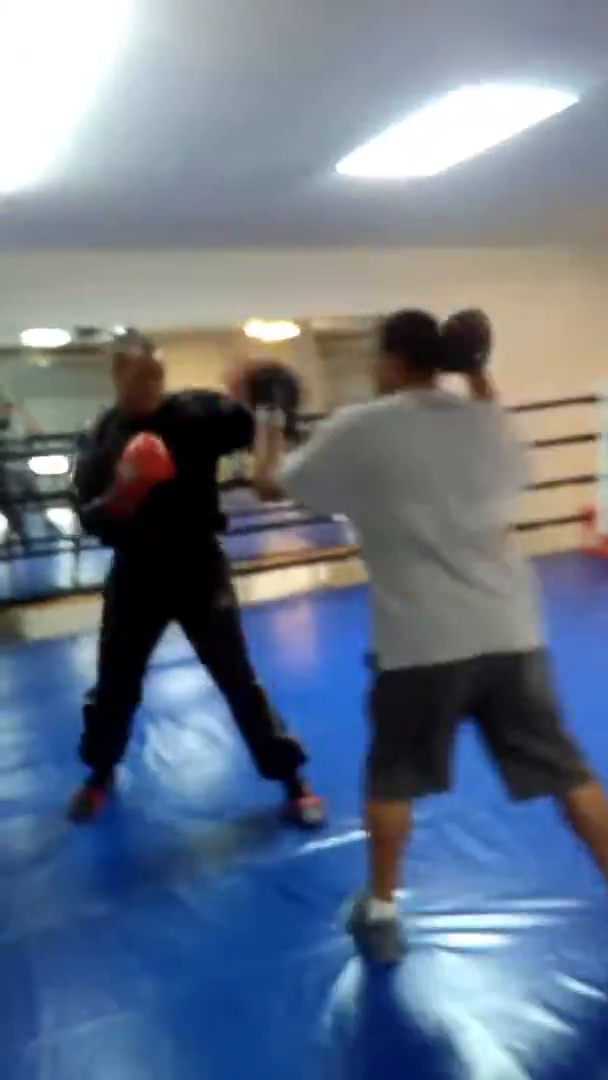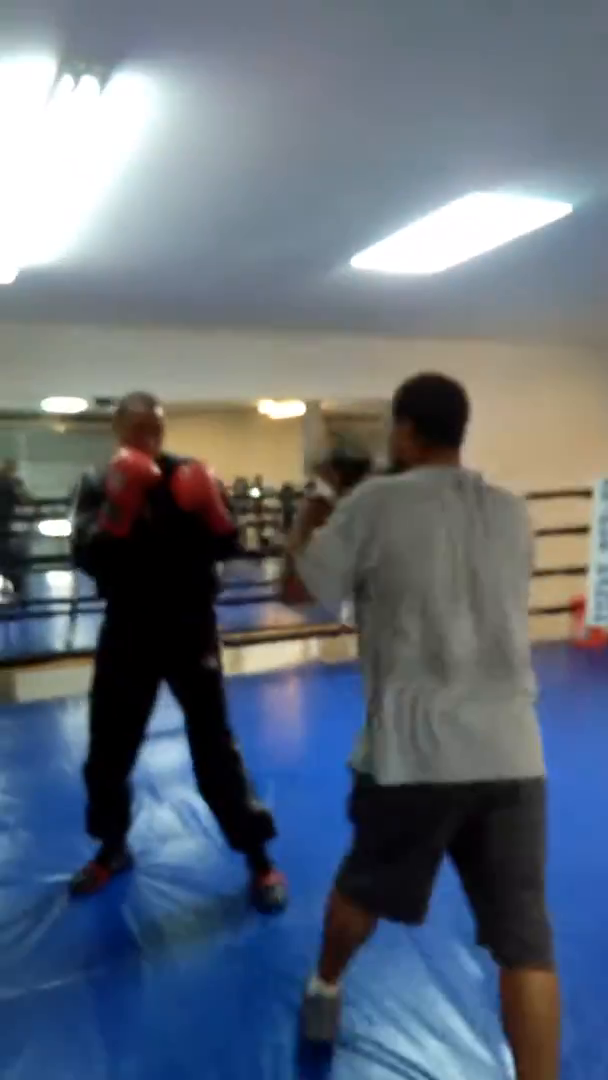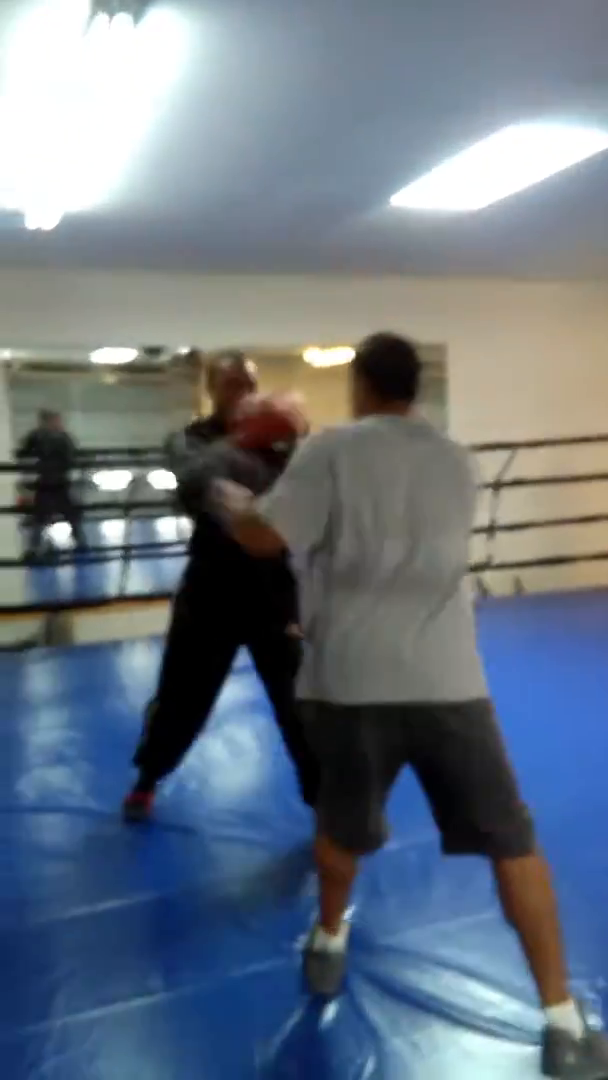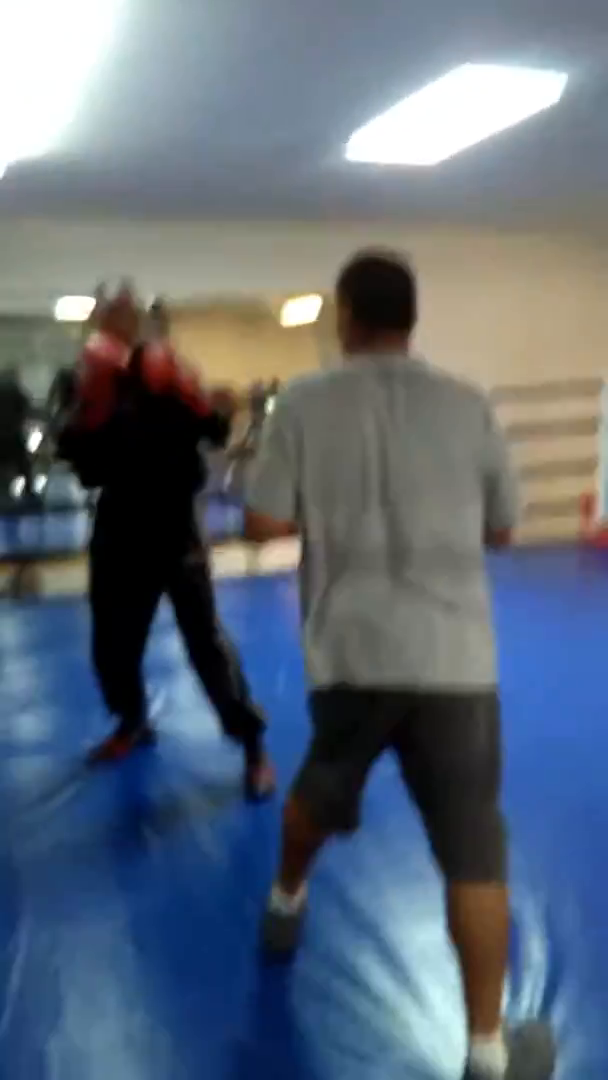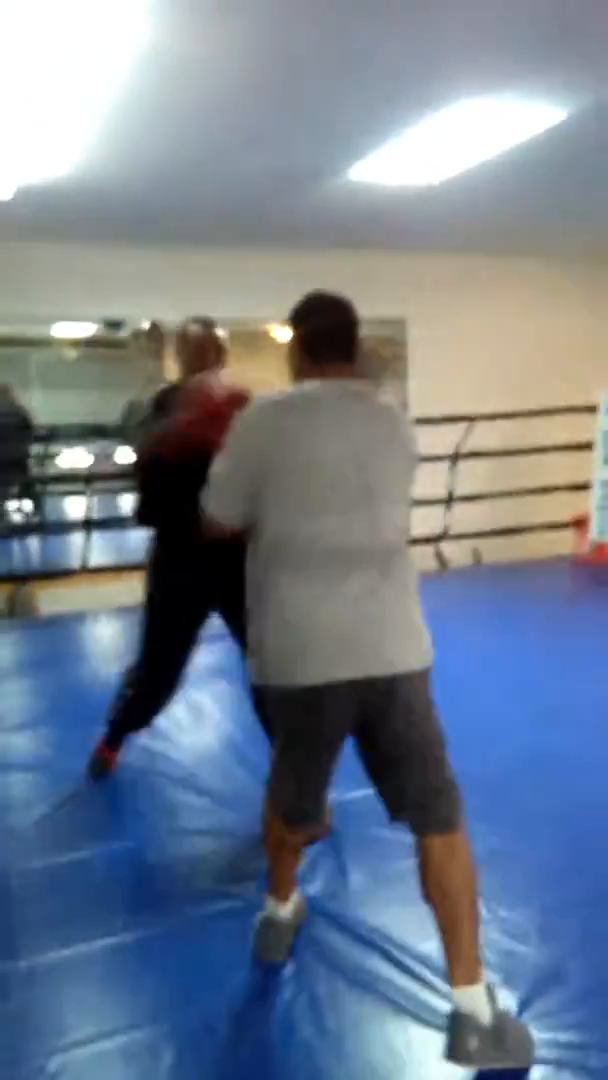
dt=0.7s
person 1, frame 1
left shoulder: (358, 430)
right shoulder: (484, 420)
left elbow: (275, 487)
left wrist: (270, 436)
right wrist: (480, 382)
left hip: (422, 640)
right hip: (508, 630)
left knee: (392, 776)
left ankle: (380, 914)
person 1, frame 2
left shoulder: (374, 505)
right shoulder: (513, 513)
left elbow: (300, 589)
left wrist: (308, 524)
left hip: (414, 749)
right hip: (509, 751)
left knee: (363, 885)
right knee: (525, 942)
left ankle: (323, 995)
person 1, frame 3
left shoulder: (329, 451)
right shoulder: (456, 461)
left elbow: (265, 539)
left wrist: (229, 507)
left hip: (356, 678)
right hip: (450, 677)
left knee: (347, 817)
right knee: (510, 839)
left ankle: (327, 946)
person 1, frame 4
left shoulder: (304, 403)
right shoulder: (468, 407)
left elbow: (263, 523)
right elbow: (499, 529)
left hip: (349, 652)
right hip: (450, 660)
left knee: (319, 788)
right knee: (475, 855)
left ankle: (285, 903)
person 1, frame 5
left shoulder: (265, 420)
right shoulder: (393, 423)
left elbow: (219, 523)
left wrist: (238, 467)
left hip: (297, 653)
right hip: (392, 650)
left knee: (292, 794)
right knee: (436, 814)
left ankle: (279, 912)
right ankle: (473, 1010)
person 2, frame 1
left shoulder: (189, 411)
right shoulder: (101, 439)
left elbow: (249, 428)
right elbow: (92, 519)
right wrist: (121, 494)
left hip: (198, 565)
right hip: (141, 571)
left knee: (238, 678)
right knee: (115, 684)
left ankle: (293, 782)
right ankle: (100, 775)
person 2, frame 2
left shoulder: (187, 475)
right shoulder: (97, 485)
left elbow: (227, 546)
right elbow: (87, 557)
left wrist: (212, 510)
right wrist: (118, 507)
left hip: (189, 625)
right hip: (127, 630)
left knee: (214, 746)
right knee: (107, 749)
left ankle: (259, 860)
right ankle: (112, 848)
person 2, frame 3
left shoulder: (270, 441)
right shoulder: (198, 436)
right elbow: (197, 475)
left hip: (267, 578)
right hip: (213, 578)
left knee: (291, 700)
right knee: (181, 695)
right ankle: (147, 778)
person 2, frame 4
left shoulder: (164, 366)
right shoulder: (81, 377)
left elbow: (217, 430)
left wrist: (190, 393)
right wrist: (91, 399)
left hip: (172, 515)
right hip: (118, 520)
left knee: (204, 634)
right knee: (113, 636)
left ankle: (253, 746)
right ankle: (133, 722)
person 2, frame 5
left shoulder: (237, 404)
right shoulder: (162, 406)
right elbow: (148, 469)
right wrist: (190, 421)
left hip: (237, 550)
right hip: (181, 553)
right knee: (158, 668)
right ankle: (115, 736)
